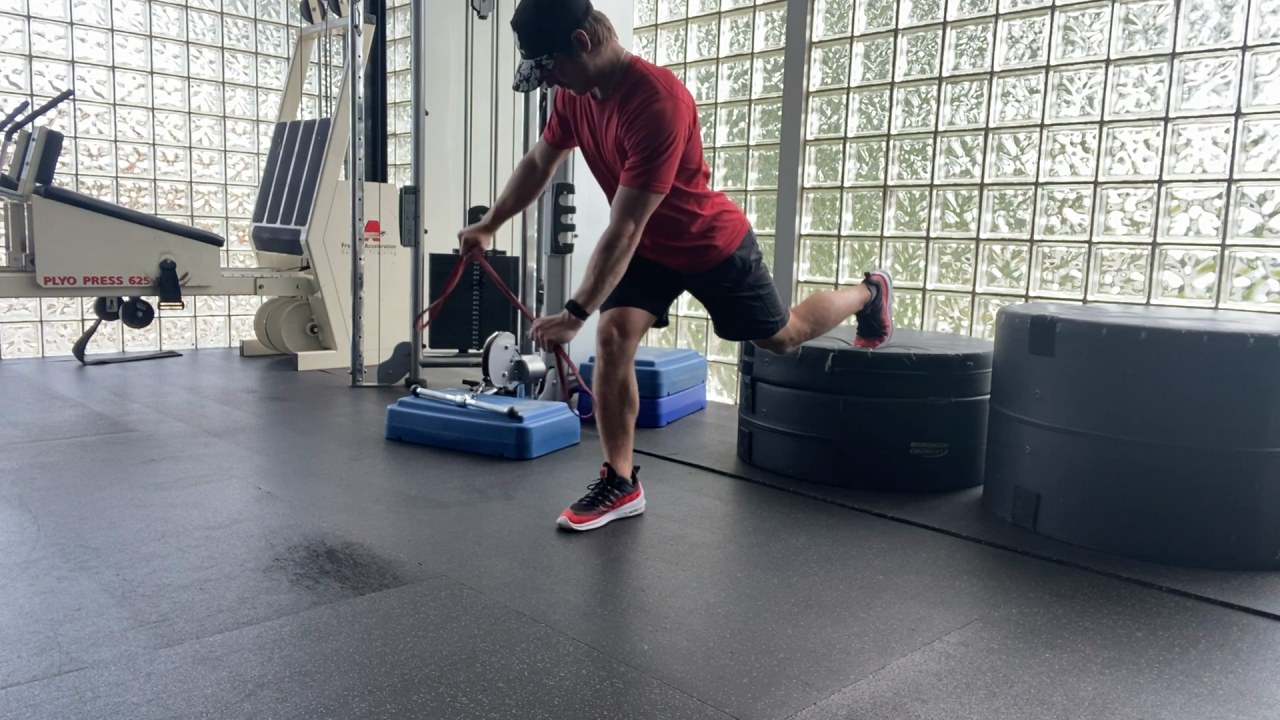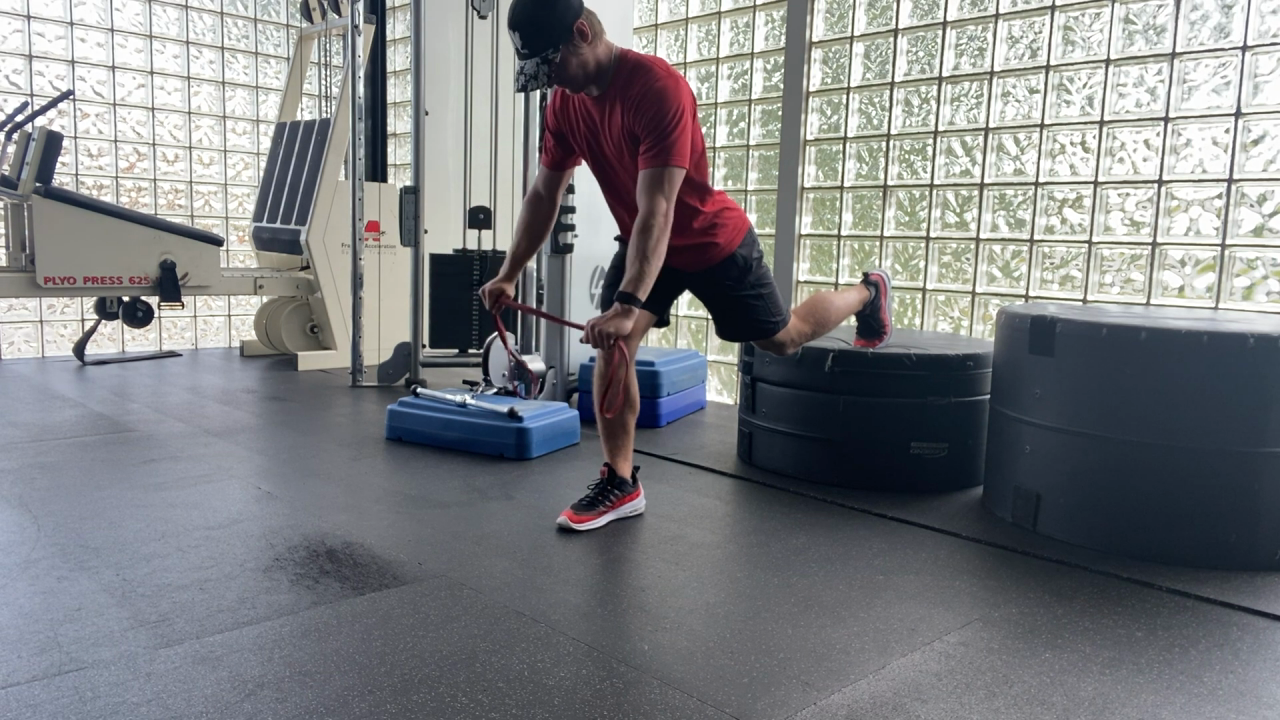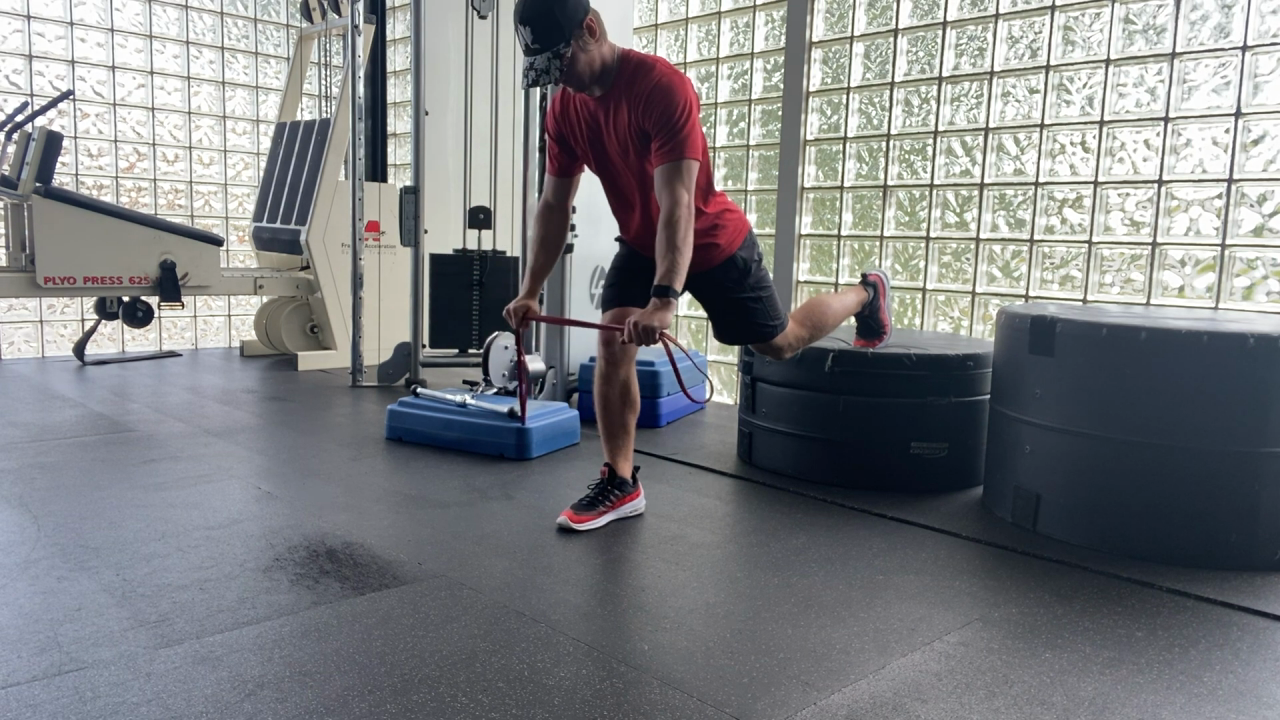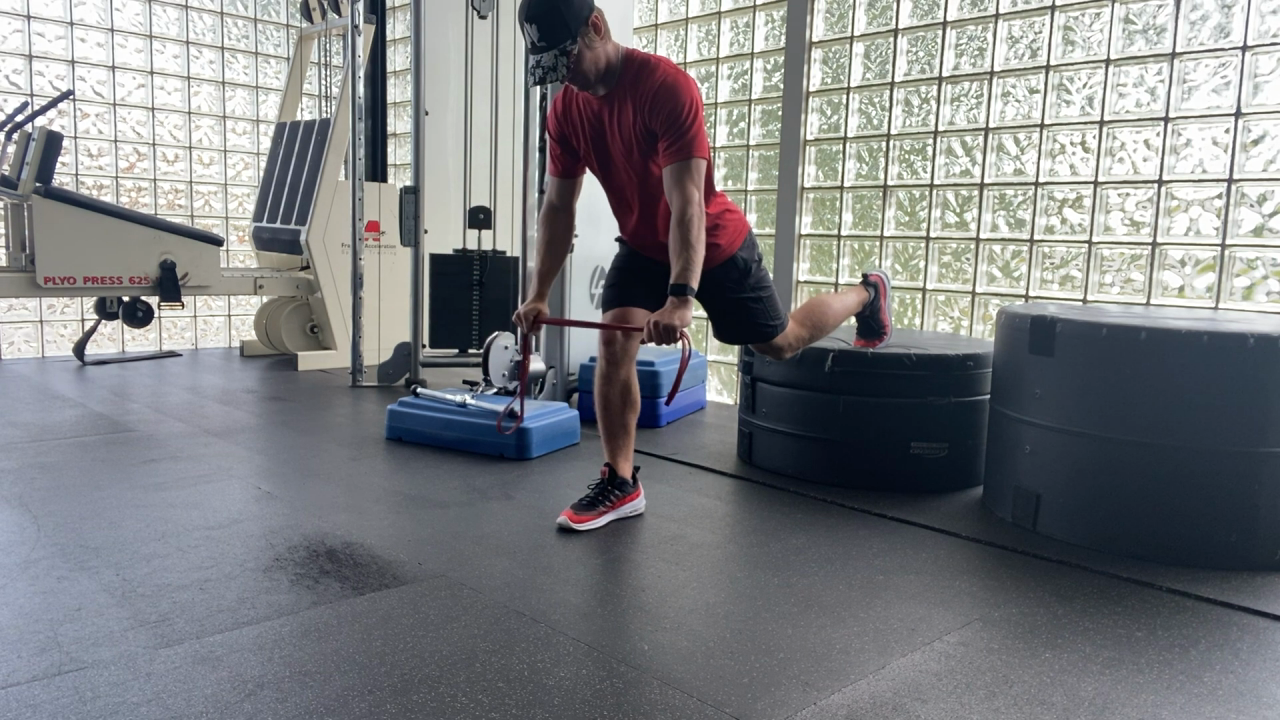
dt=0.3s
person 1, frame 1
left shoulder: (657, 103)
right shoulder: (574, 94)
left elbow: (625, 229)
right elbow: (538, 164)
left wrist: (574, 314)
right wrist: (488, 224)
left hip: (712, 243)
right hip: (648, 248)
left knee: (780, 337)
right knee: (612, 339)
left ankle: (868, 292)
right ankle: (620, 483)
person 1, frame 2
left shoulder: (657, 88)
right shoulder: (565, 102)
left elbow: (656, 211)
right elbow: (543, 195)
left wrist: (627, 304)
right wrist: (509, 273)
left hip: (714, 242)
right hip: (642, 240)
left knee: (782, 338)
right knee: (612, 345)
left ankle: (868, 293)
right ankle: (621, 483)
person 1, frame 3
left shoulder: (661, 86)
right shoulder: (564, 109)
left elbow: (677, 205)
right elbow: (554, 204)
left wrist: (664, 299)
right wrist: (530, 290)
left hip: (713, 243)
right hip: (641, 244)
left knee: (780, 343)
right knee: (613, 343)
left ankle: (867, 293)
right ankle: (621, 483)
person 1, frame 4
left shoulder: (666, 86)
right shoulder: (565, 108)
left elbow: (687, 203)
right elbow: (558, 206)
left wrist: (682, 296)
right wrist: (539, 294)
left hip: (714, 244)
right hip: (642, 246)
left knee: (780, 343)
right knee: (614, 343)
left ankle: (867, 294)
right ankle: (621, 483)
